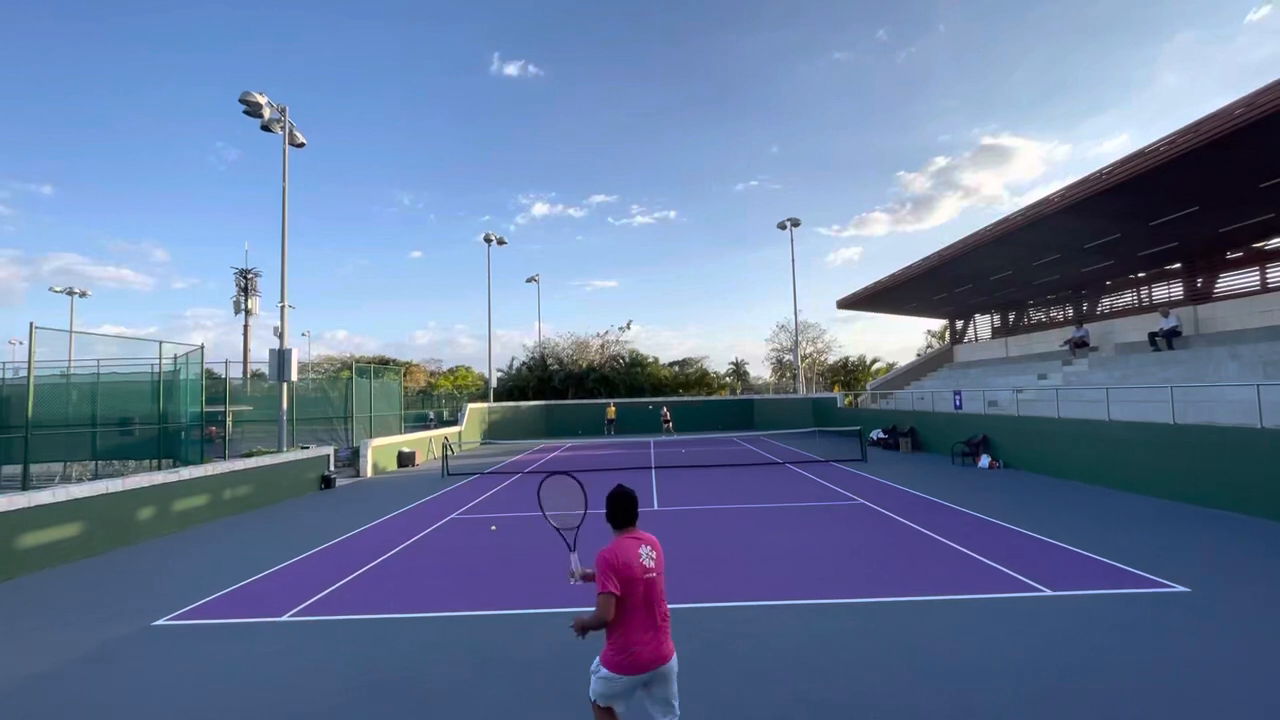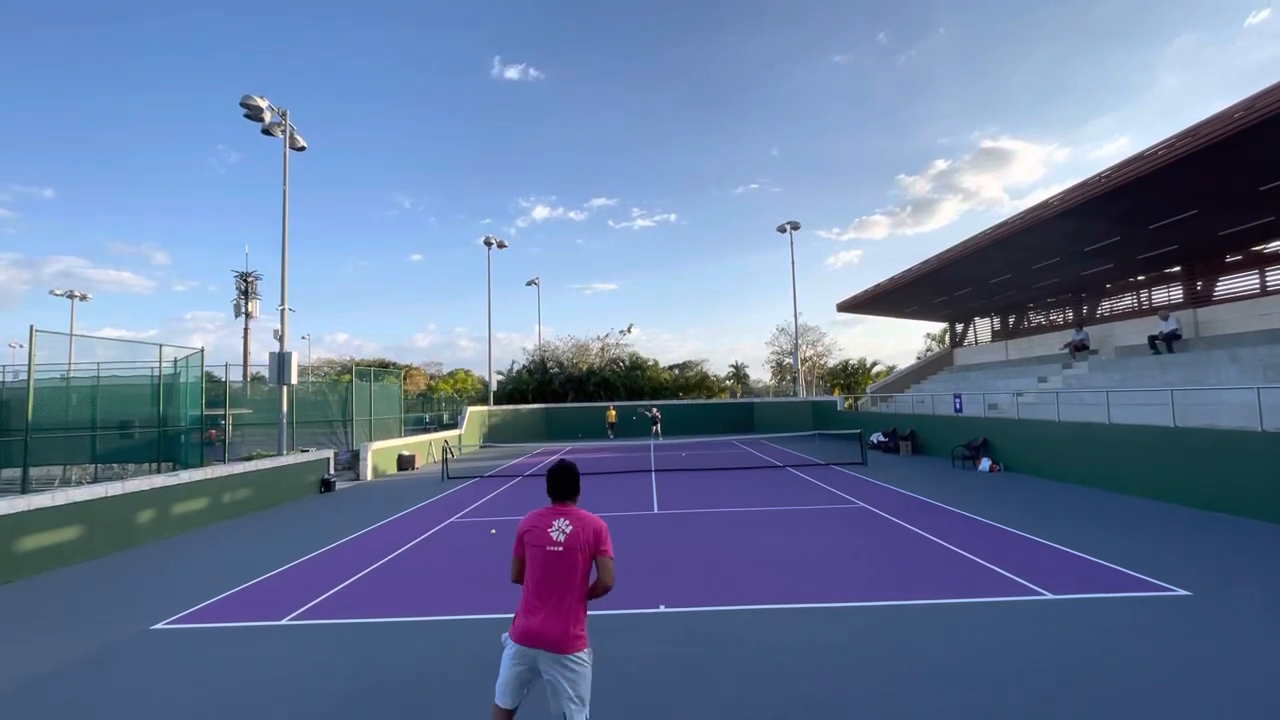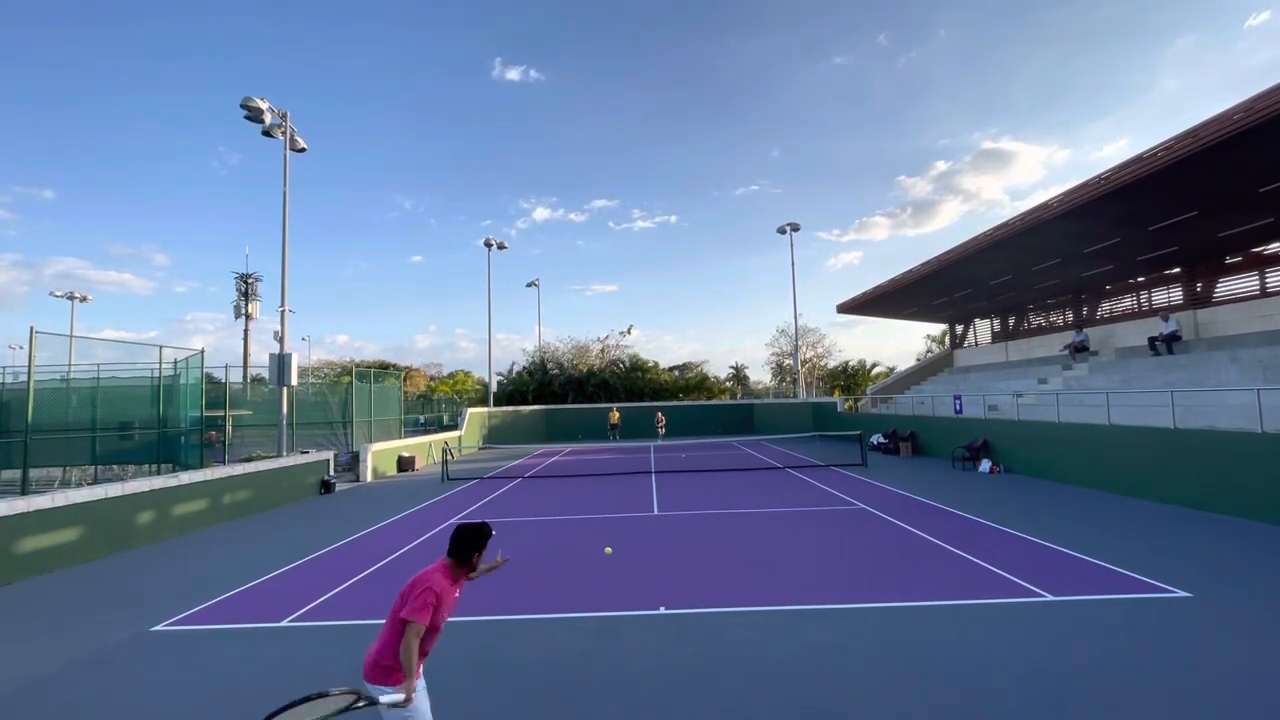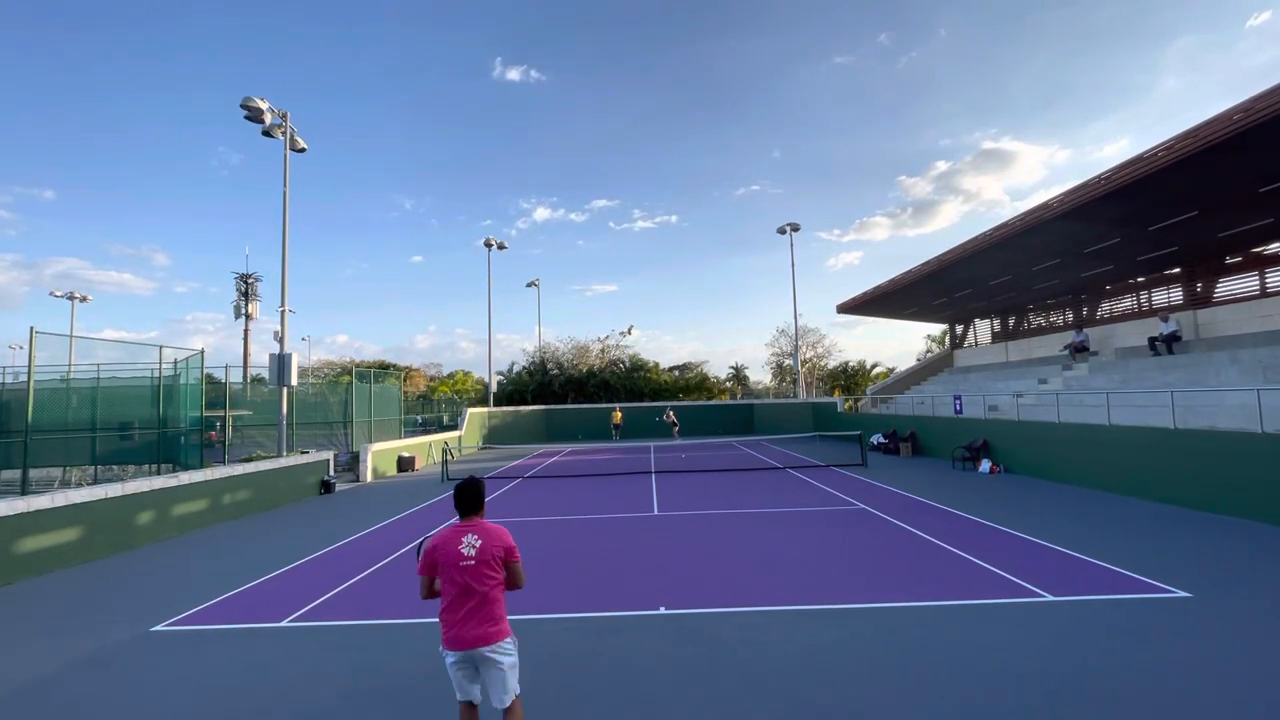
dt=1s
person 1, frame 1
left shoulder: (608, 557)
right shoulder: (653, 544)
left elbow: (606, 616)
left wrist: (582, 623)
right wrist: (593, 575)
left hip: (622, 661)
right hip: (663, 656)
person 1, frame 2
left shoulder: (528, 523)
right shoulder: (595, 526)
left elbow: (516, 576)
right elbow: (606, 582)
left hip: (524, 637)
right hip: (568, 642)
person 1, frame 3
left shoulder: (452, 571)
right shoulder: (431, 587)
left elbow: (467, 574)
right elbow: (410, 639)
left wrist: (489, 568)
right wrist: (411, 680)
left hip: (389, 668)
right hip: (392, 675)
person 1, frame 4
left shoulder: (436, 542)
right shoulder: (501, 536)
left elbow: (426, 592)
right elbow: (517, 582)
left hip: (456, 640)
right hip: (495, 637)
